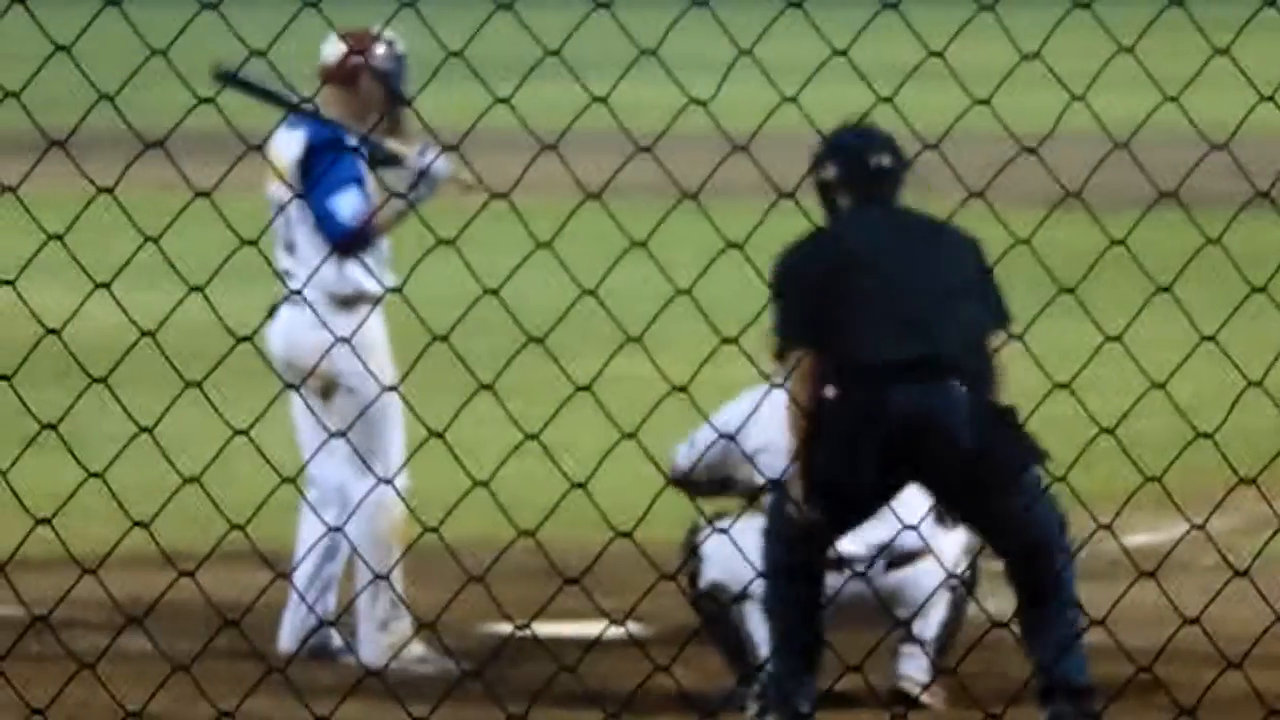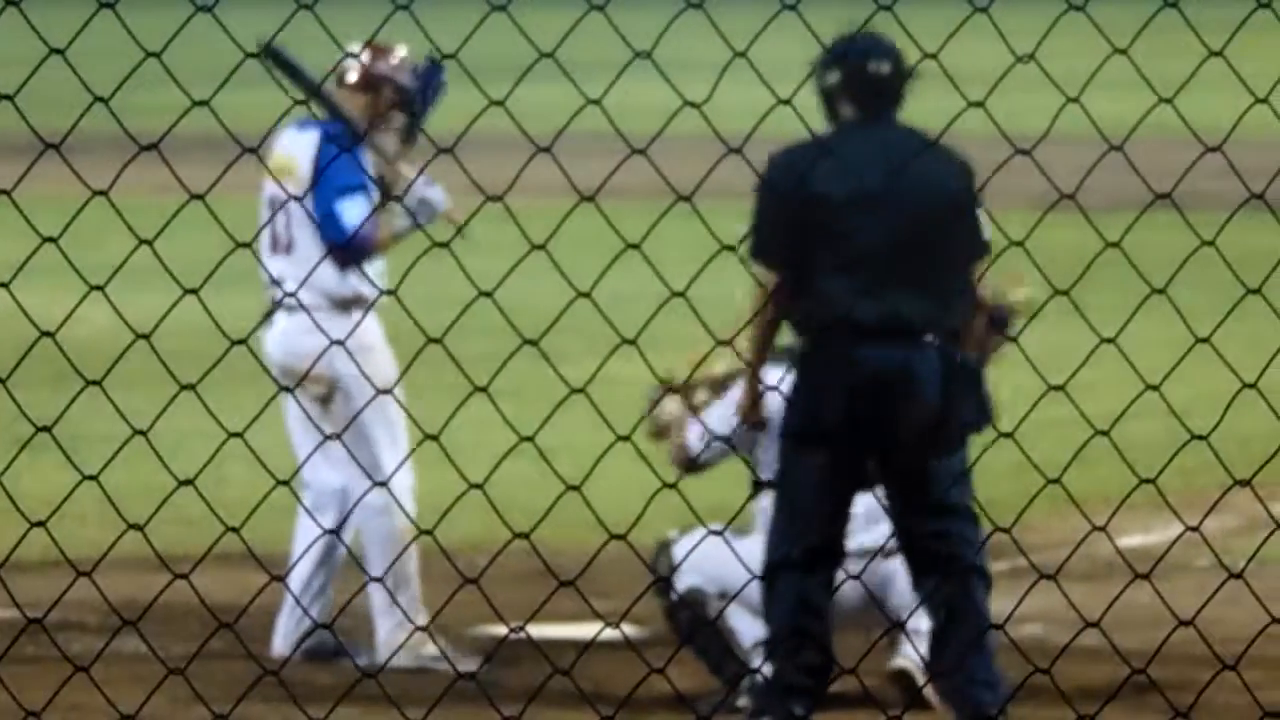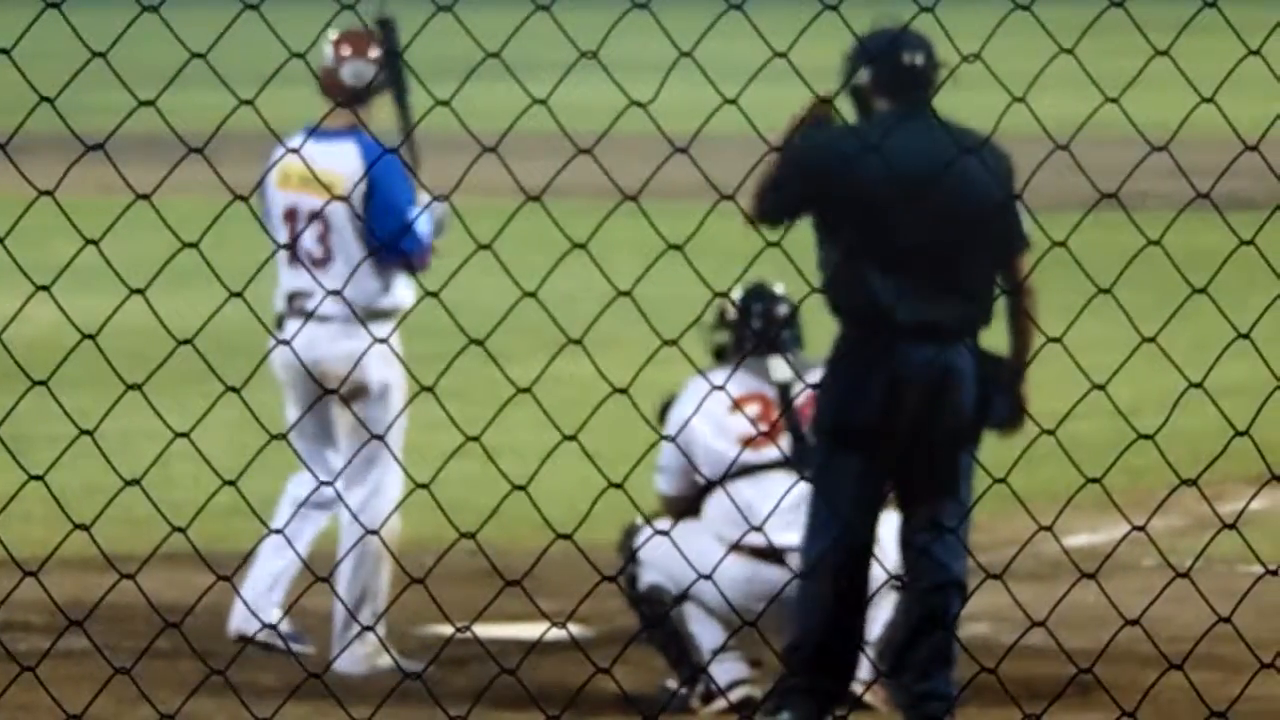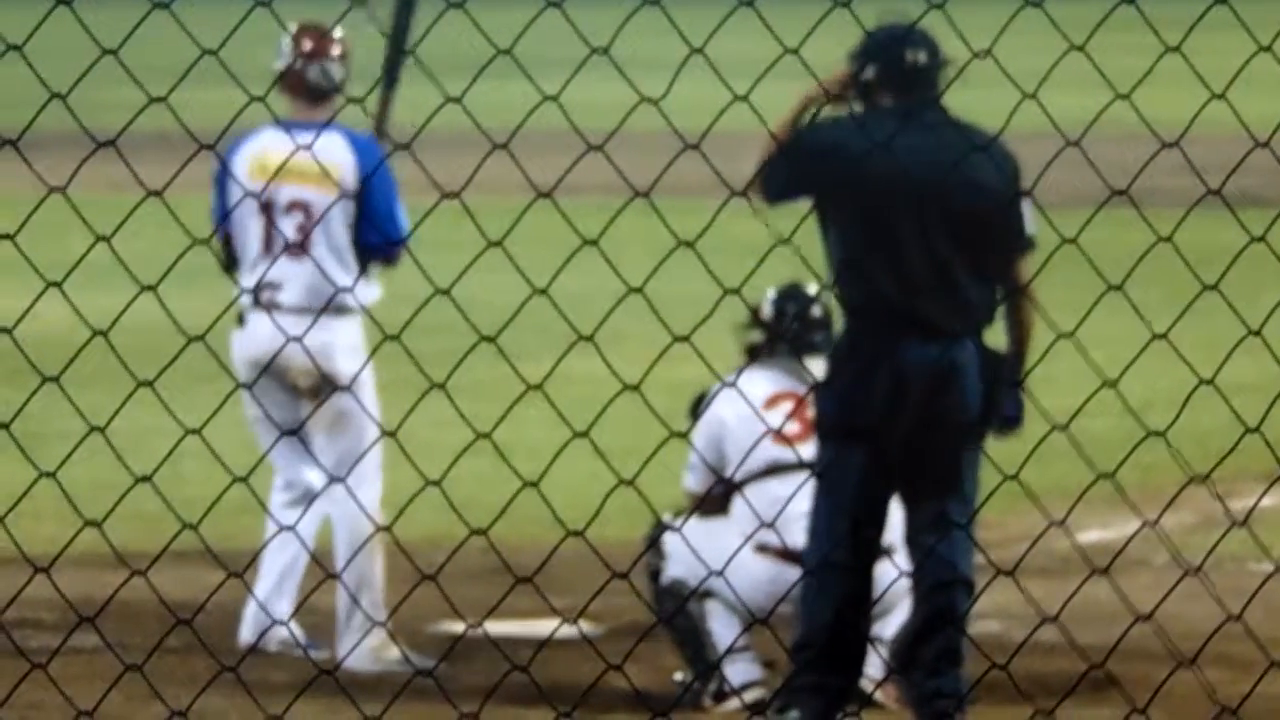
dt=0.7s
person 1, frame 1
left shoulder: (809, 257)
right shoulder: (954, 242)
left elbow: (805, 370)
right elbow: (988, 351)
left wrist: (801, 474)
right wrist: (982, 440)
left hip: (870, 412)
right hip: (960, 407)
left knee: (793, 532)
right knee: (1039, 545)
person 1, frame 2
left shoulder: (796, 169)
right shoulder: (948, 167)
left elbow: (773, 288)
right elbow: (972, 285)
left wrist: (752, 379)
right wrist: (950, 364)
left hip: (837, 368)
right hip: (926, 366)
left knee: (803, 541)
right knee: (948, 540)
person 1, frame 3
left shoulder: (832, 150)
right shoulder: (984, 158)
left elbow: (761, 209)
right elbow: (1018, 279)
left wrist: (794, 137)
right wrist: (1014, 375)
left hip: (870, 362)
right hip: (954, 365)
left knee: (837, 536)
right knee: (938, 534)
person 1, frame 4
left shoulder: (841, 144)
right shoulder: (990, 157)
left elbow: (761, 180)
right elbow: (1016, 281)
left wrist: (811, 101)
right wrist: (1013, 376)
left hip: (873, 359)
right hip: (957, 363)
left knee: (842, 531)
right knee: (945, 533)
person 2, frame 1
left shoulder: (295, 133)
right shoulder: (327, 145)
left elbow: (383, 139)
right elbow: (353, 233)
right wrist: (415, 189)
left hip: (302, 324)
right hip: (340, 326)
left knee: (331, 484)
right knee: (377, 483)
left ankle: (306, 626)
right ankle: (385, 638)
person 2, frame 2
left shoulder: (293, 136)
right shoulder: (337, 146)
left elbow: (367, 187)
right elbow: (352, 241)
left wrist: (412, 116)
right wrist: (414, 214)
left hip: (291, 329)
right hip: (339, 331)
left knee: (326, 486)
right knee: (384, 482)
left ankle: (300, 628)
right ankle: (403, 635)
person 2, frame 3
left shoulder: (282, 157)
right shoulder: (374, 159)
left elbow: (287, 244)
right elbow: (413, 252)
right wrist: (430, 216)
left hip: (294, 336)
right hip: (360, 341)
left knee: (315, 478)
right knee: (371, 493)
left ankle: (258, 611)
right ankle: (360, 644)
person 2, frame 4
left shoulder: (243, 151)
right shoulder: (359, 153)
left elbow: (230, 254)
right elbow: (388, 248)
left hip: (258, 332)
right hip: (329, 334)
left knee: (296, 478)
right knee: (354, 484)
left ankle: (268, 621)
right ankle: (365, 641)
person 3, frame 1
left shoulder: (762, 399)
left elbow: (684, 474)
left wrist: (750, 484)
right hip: (907, 581)
left knee: (709, 546)
right knee: (955, 537)
right ankle: (917, 674)
person 3, frame 2
left shoulder: (766, 381)
left elbow: (685, 455)
left wrist: (672, 402)
right hip: (891, 583)
left knee: (677, 559)
left ankle: (764, 677)
right ankle: (915, 655)
person 3, frame 3
left shoulder: (700, 393)
left elbow: (675, 508)
left hip: (748, 577)
left knee: (646, 546)
right knee: (895, 534)
left ankle: (723, 681)
right ankle: (859, 672)
person 3, frame 4
left shoulder: (733, 393)
left elbow: (701, 504)
left hip: (772, 576)
right hip: (872, 581)
left knee: (671, 542)
left ankle: (735, 680)
right ankle: (874, 670)
